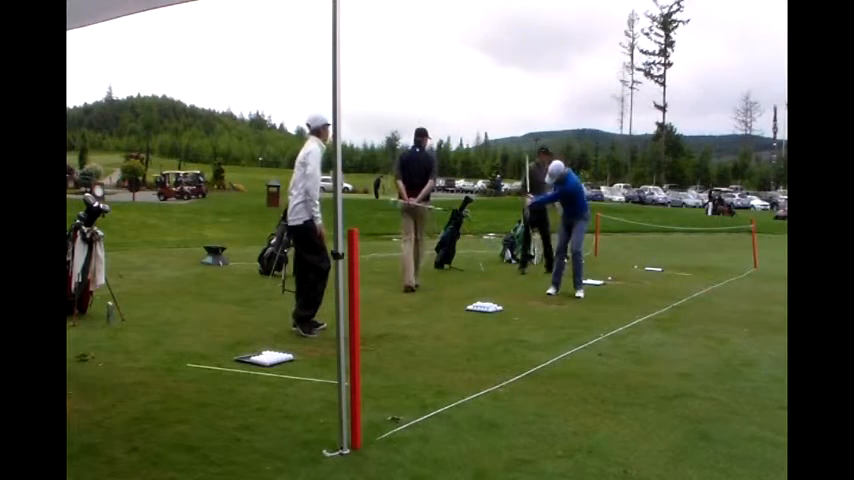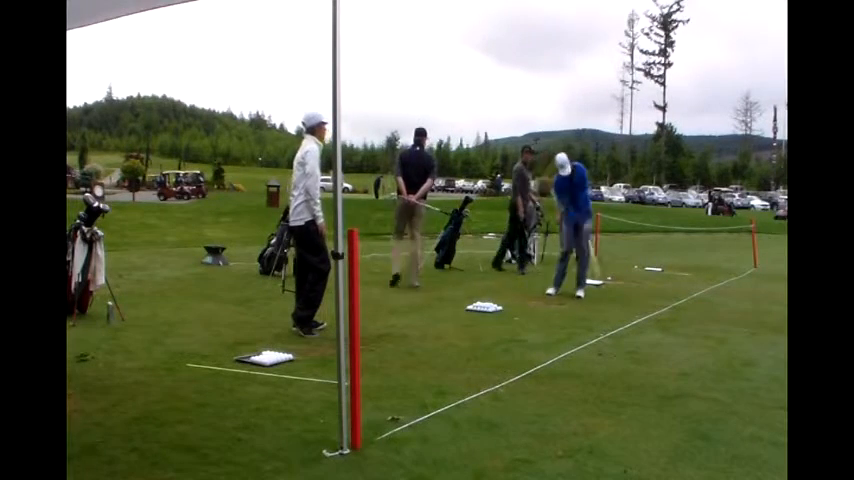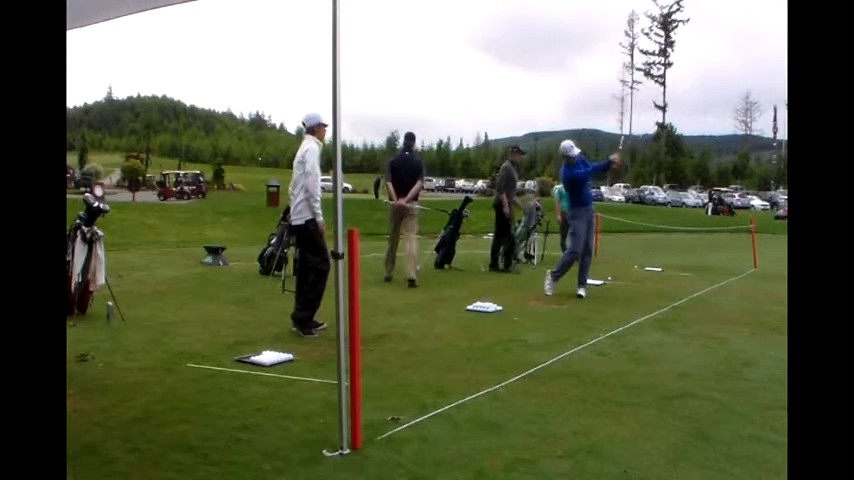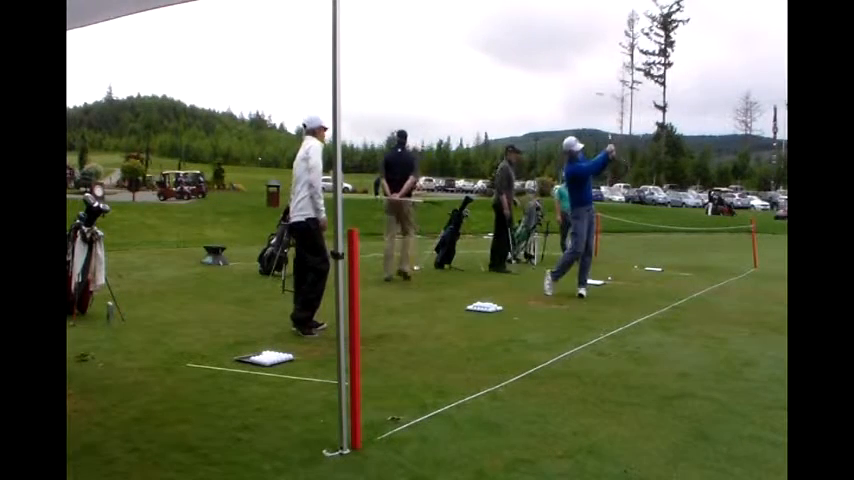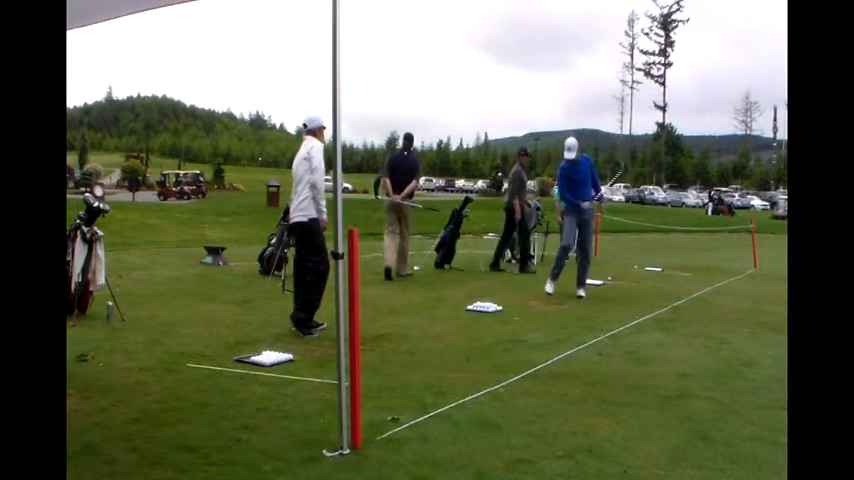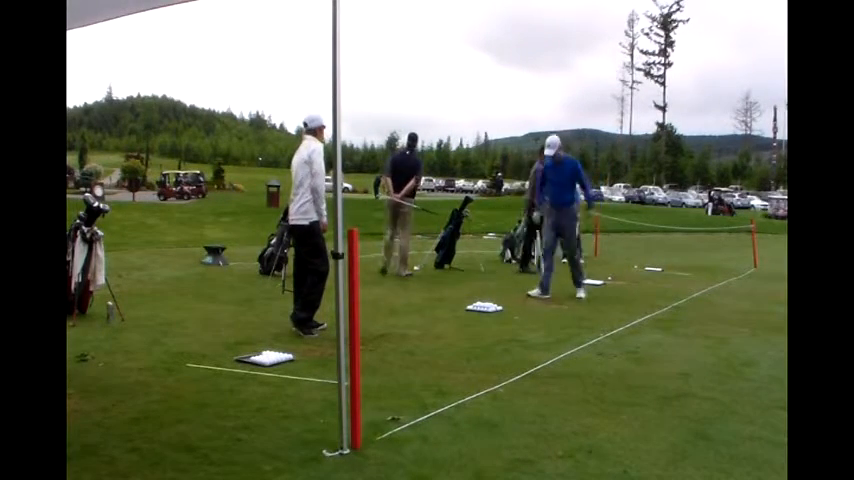
dt=0.4s
person 1, frame 1
left shoulder: (308, 149)
right shoulder: (314, 149)
right elbow: (311, 187)
right wrist: (317, 220)
left hip: (296, 217)
right hip: (304, 217)
left knee: (305, 267)
right knee: (320, 265)
left ankle: (303, 317)
right ankle: (303, 317)
person 1, frame 2
left shoulder: (305, 148)
right shoulder: (312, 149)
right elbow: (311, 186)
right wrist: (319, 218)
left hip: (297, 218)
right hip: (306, 218)
left knee: (306, 267)
right knee: (320, 266)
left ankle: (303, 317)
right ankle: (303, 318)
person 1, frame 3
left shoulder: (305, 148)
right shoulder: (312, 148)
right elbow: (311, 185)
right wrist: (319, 216)
left hip: (299, 217)
right hip: (307, 217)
left knee: (307, 267)
right knee: (319, 266)
left ankle: (303, 317)
right ankle: (302, 318)
person 1, frame 4
left shoulder: (304, 149)
right shoulder: (314, 146)
right elbow: (314, 182)
right wrist: (321, 213)
left hip: (297, 216)
right hip: (308, 216)
left knee: (304, 267)
right knee: (318, 266)
left ankle: (302, 317)
right ankle: (302, 318)
person 1, frame 5
left shoulder: (302, 150)
right shoulder: (315, 146)
left elbow: (303, 184)
right elbow: (316, 181)
right wrist: (323, 214)
left hip: (297, 217)
right hip: (309, 216)
left knee: (304, 267)
right knee: (319, 267)
left ankle: (302, 318)
right ankle: (302, 318)
person 1, frame 6
left shoulder: (299, 151)
right shoulder: (315, 148)
left elbow: (302, 185)
right elbow: (317, 185)
right wrist: (323, 216)
left hip: (296, 218)
right hip: (308, 218)
left knee: (303, 268)
right knee: (318, 268)
left ankle: (302, 317)
right ankle: (302, 318)
person 2, frame 1
left shoulder: (570, 185)
right shoulder: (560, 176)
left elbow: (552, 197)
right elbow: (554, 195)
left wrist: (532, 202)
right wrist: (536, 199)
left hip: (580, 217)
right hip: (567, 215)
left knee: (575, 249)
right knee: (560, 249)
left ankle: (579, 287)
right ankle: (555, 285)
person 2, frame 2
left shoulder: (580, 169)
right shoulder: (558, 181)
left elbow: (583, 195)
right elbow: (566, 205)
left wrist: (586, 219)
right wrist: (579, 222)
left hip: (584, 213)
right hip: (569, 215)
left knee: (583, 250)
right knee: (566, 250)
left ankle: (580, 286)
right ankle: (556, 285)
person 2, frame 3
left shoulder: (580, 158)
right shoulder: (568, 173)
left elbow: (592, 168)
right elbow: (590, 172)
left wrist: (609, 163)
right wrist: (609, 161)
left hip: (589, 209)
right hip: (577, 212)
left knee: (588, 250)
right knee: (575, 249)
left ankle: (581, 285)
right ankle: (553, 276)
person 2, frame 4
left shoulder: (580, 158)
right shoulder: (572, 169)
left elbow: (595, 170)
right elbow: (592, 168)
left wrist: (608, 157)
right wrist: (606, 152)
left hip: (589, 209)
right hip: (579, 211)
left knee: (588, 250)
right knee: (577, 249)
left ankle: (582, 285)
right ankle: (553, 275)
person 2, frame 5
left shoulder: (587, 160)
right shoulder: (564, 168)
left elbow: (594, 180)
right elbow: (562, 193)
right wrist: (579, 204)
left hip: (588, 210)
right hip: (571, 210)
left knee: (585, 250)
right knee: (566, 245)
left ankle: (581, 286)
right ankle: (552, 278)
person 2, frame 6
left shoulder: (573, 163)
right shoulder: (546, 165)
left elbow: (584, 185)
right elbow: (540, 188)
left wrist: (590, 205)
right wrist: (538, 208)
left hip: (568, 211)
right hip: (551, 212)
left knee: (572, 251)
right knee: (547, 249)
left ankle: (579, 286)
right ankle: (543, 289)
person 3, frame 1
left shoulder: (403, 156)
right shoulder: (429, 158)
left elbow: (398, 179)
right elbow: (431, 182)
left wrist: (406, 198)
right wrist: (418, 199)
left hip: (406, 203)
right hip: (422, 203)
left knee: (407, 241)
right knee: (419, 240)
left ankle: (409, 281)
right ankle: (414, 279)
person 3, frame 2
left shoulder: (403, 155)
right shoulder: (429, 158)
left elbow: (398, 177)
right elbow: (430, 181)
left wrist: (405, 195)
right wrist: (416, 197)
left hip: (403, 199)
right hip: (419, 202)
left knee: (398, 235)
right knee: (416, 239)
left ankle: (396, 271)
right ankle: (414, 279)
person 3, frame 3
left shoulder: (393, 160)
right shoulder: (418, 161)
left elbow: (388, 181)
right elbow: (419, 184)
left wrist: (395, 199)
right wrist: (406, 199)
left hip: (394, 203)
right hip: (411, 203)
left knee: (393, 238)
right knee: (411, 239)
left ankle: (389, 272)
right ankle: (411, 276)
person 3, frame 4
left shoulder: (387, 157)
right shoulder: (411, 157)
left elbow: (382, 179)
right elbow: (412, 179)
left wrist: (389, 194)
right wrist: (400, 194)
left hip: (389, 199)
right hip: (405, 199)
left knee: (389, 235)
right knee: (408, 232)
left ankle: (388, 273)
right ankle: (403, 268)
person 3, frame 5
left shoulder: (393, 158)
right shoulder: (415, 161)
left elbow: (385, 178)
right elbow: (415, 182)
left wrist: (392, 195)
right wrist: (401, 196)
left hip: (391, 200)
right hip: (406, 201)
left knee: (390, 233)
right knee: (404, 235)
left ankle: (389, 264)
right ankle: (402, 269)
person 3, frame 6
left shoulder: (395, 157)
right shoulder: (417, 161)
left elbow: (387, 176)
right elbow: (414, 181)
left wrist: (392, 193)
right wrist: (401, 195)
left hip: (392, 198)
right hip: (407, 199)
left knee: (391, 231)
right knee: (404, 234)
left ankle: (385, 263)
right ankle: (402, 269)
person 4, frame 1
left shoulder: (546, 169)
right shoulder: (531, 169)
right elbow: (525, 189)
left hip: (542, 208)
right hip: (531, 208)
left knee: (546, 238)
right knee: (527, 236)
left ankle: (550, 266)
right ankle: (523, 264)
person 4, frame 2
left shoulder: (525, 168)
right shoulder: (519, 168)
right elbow: (516, 191)
left wrist: (531, 197)
right wrist: (520, 209)
left hip: (522, 206)
right hip: (517, 207)
left knee: (511, 236)
right knee: (522, 236)
left ankle: (497, 262)
right ankle: (521, 265)
person 4, frame 3
left shoulder: (512, 167)
right shoulder: (506, 167)
right elbow: (500, 188)
left wrist: (515, 200)
right wrist: (505, 205)
left hip: (505, 205)
right hip: (502, 205)
left knee: (500, 235)
right knee: (507, 235)
left ankle: (494, 264)
right ankle: (508, 265)
person 4, frame 4
left shoulder: (509, 167)
right shoulder: (504, 167)
right elbow: (500, 189)
left wrist: (513, 198)
right wrist: (505, 207)
left hip: (505, 205)
right hip: (502, 205)
left knee: (500, 235)
right knee: (501, 235)
left ankle: (497, 264)
right ankle: (496, 264)
person 4, frame 5
left shoulder: (521, 170)
right shoulder: (517, 171)
right elbow: (513, 194)
left wrist: (525, 203)
right wrist: (517, 211)
left hip: (518, 208)
right hip: (514, 208)
right knee: (515, 236)
person 4, frame 6
left shoulder: (540, 168)
right shoulder: (538, 169)
right elbow: (534, 191)
left hip: (536, 206)
right hip: (536, 206)
left knee: (531, 235)
